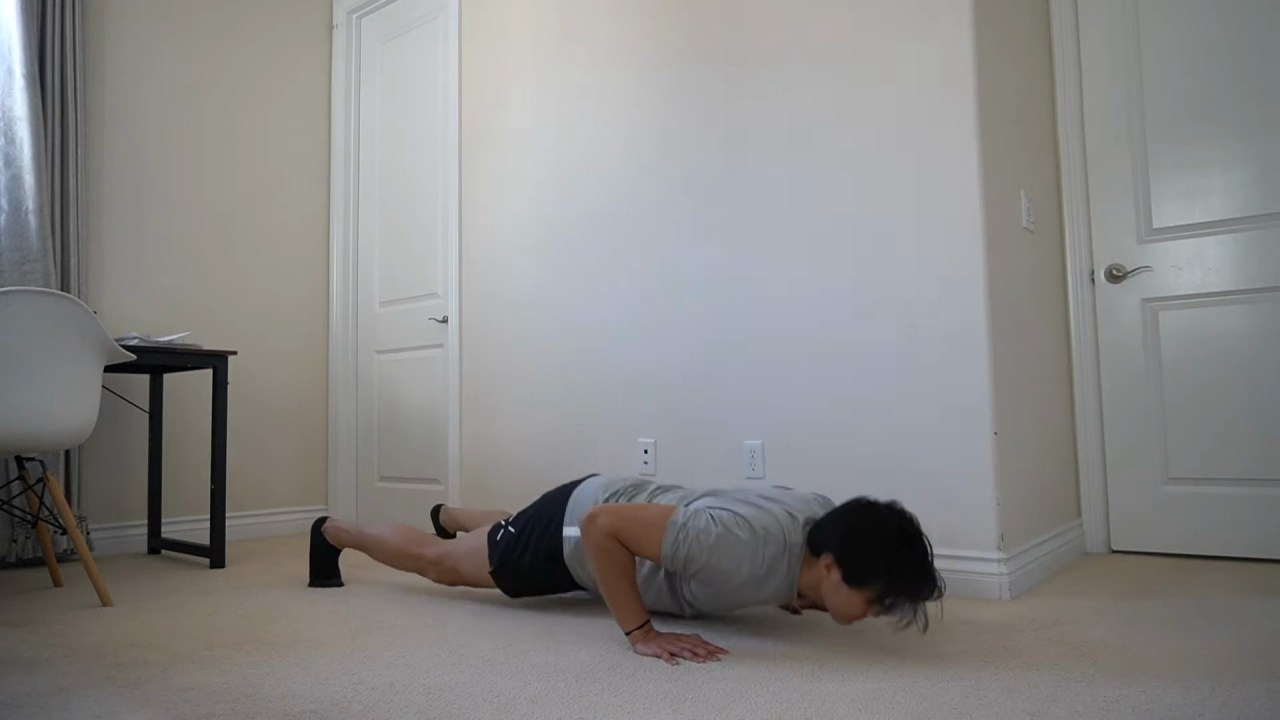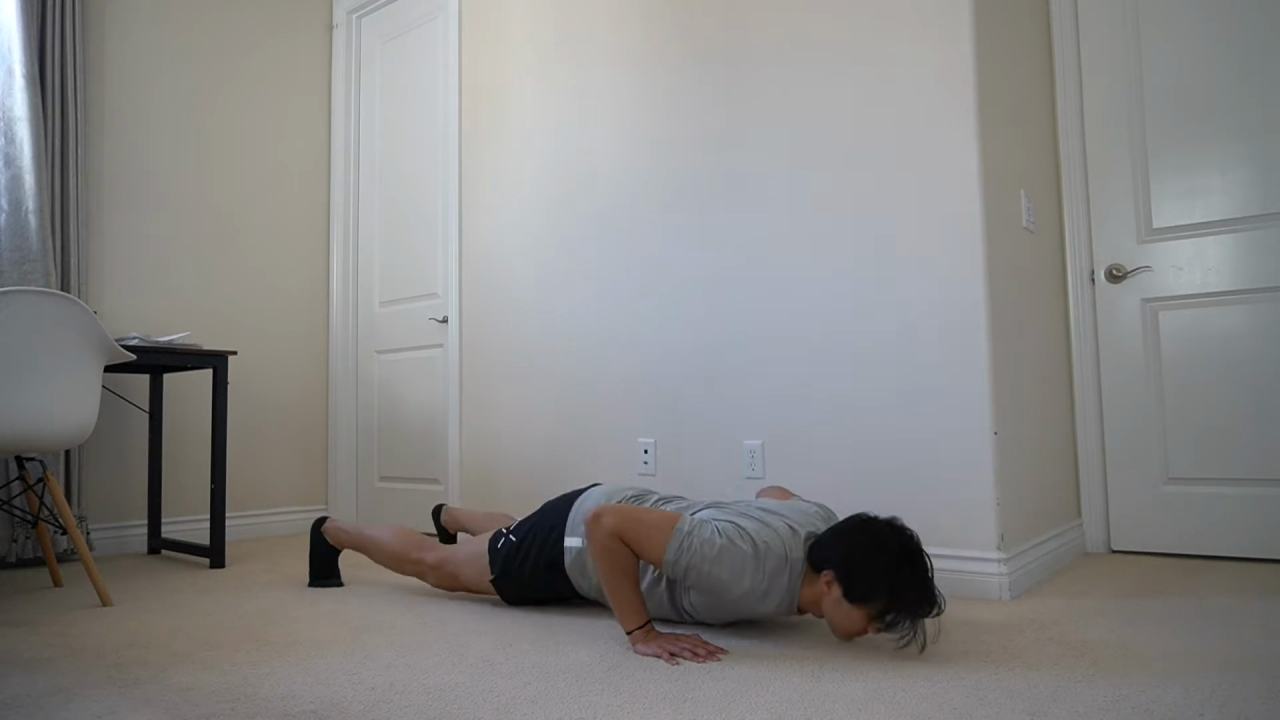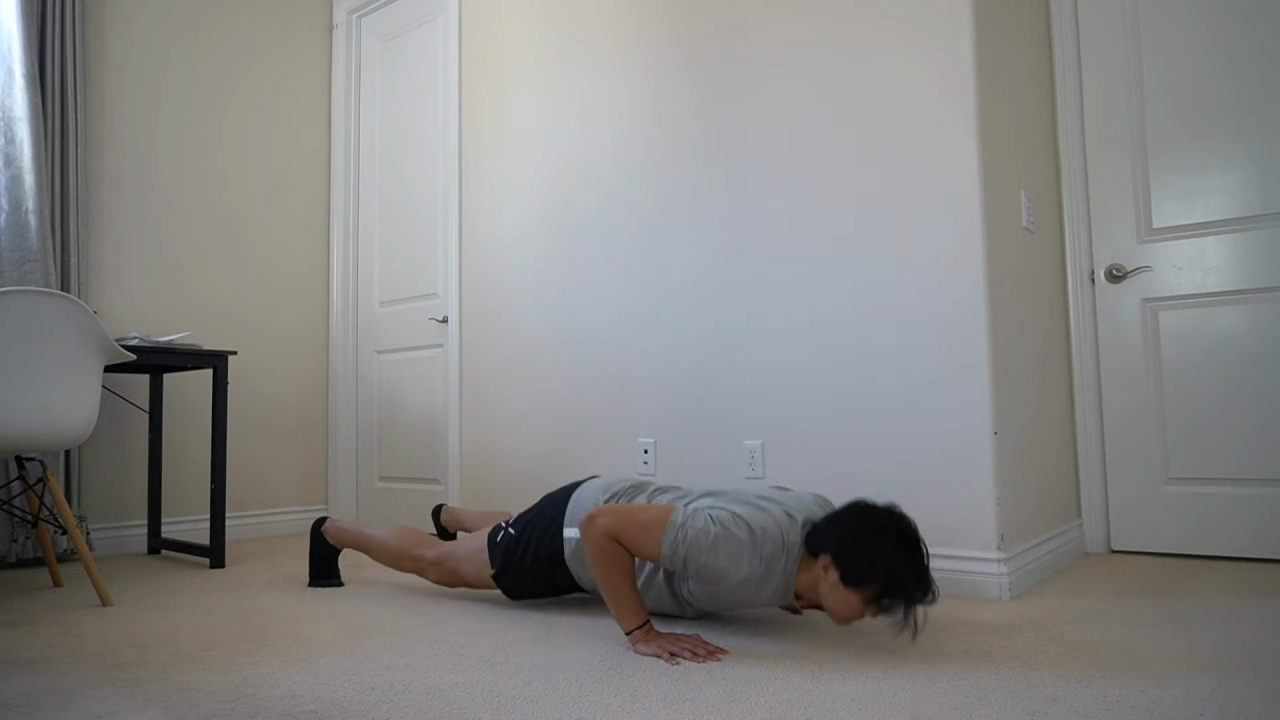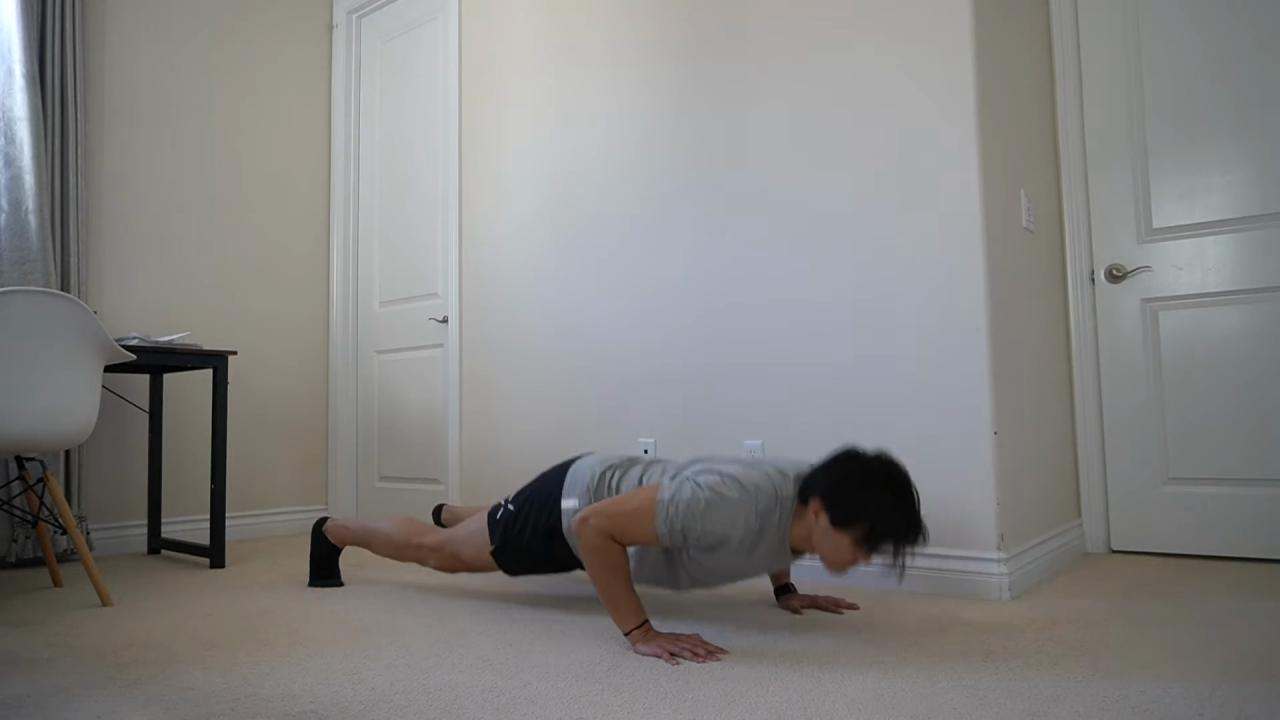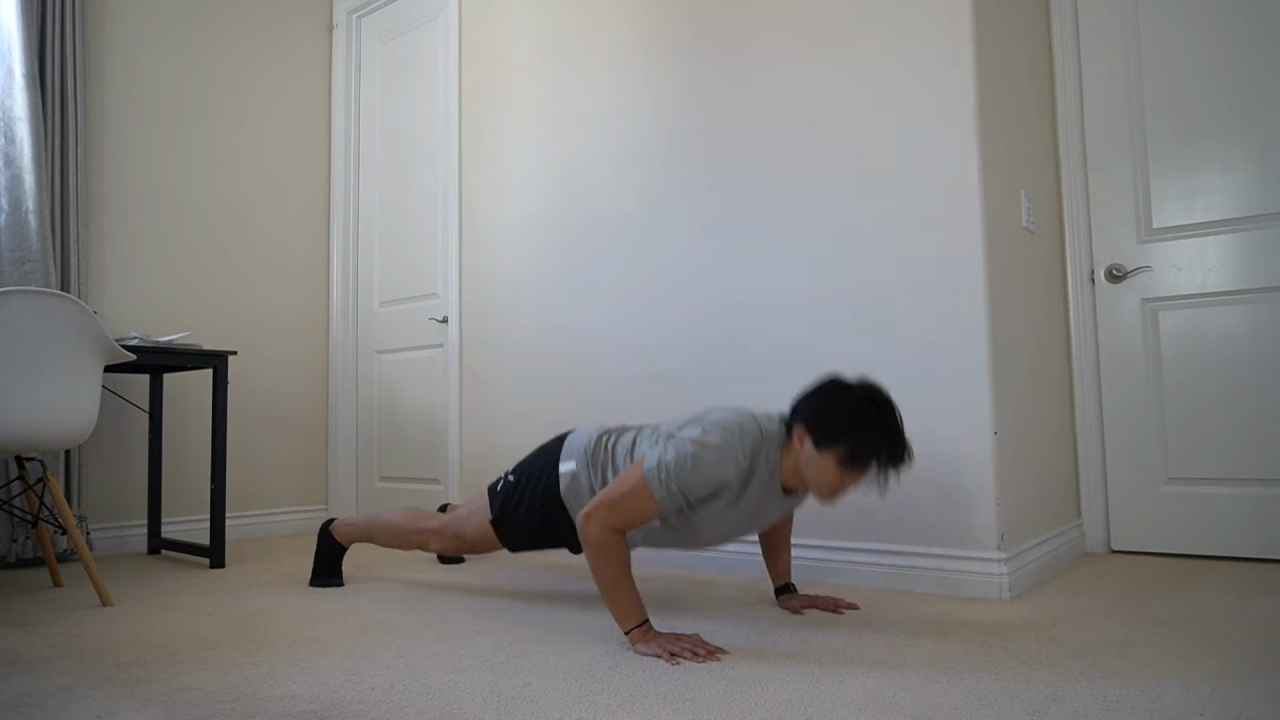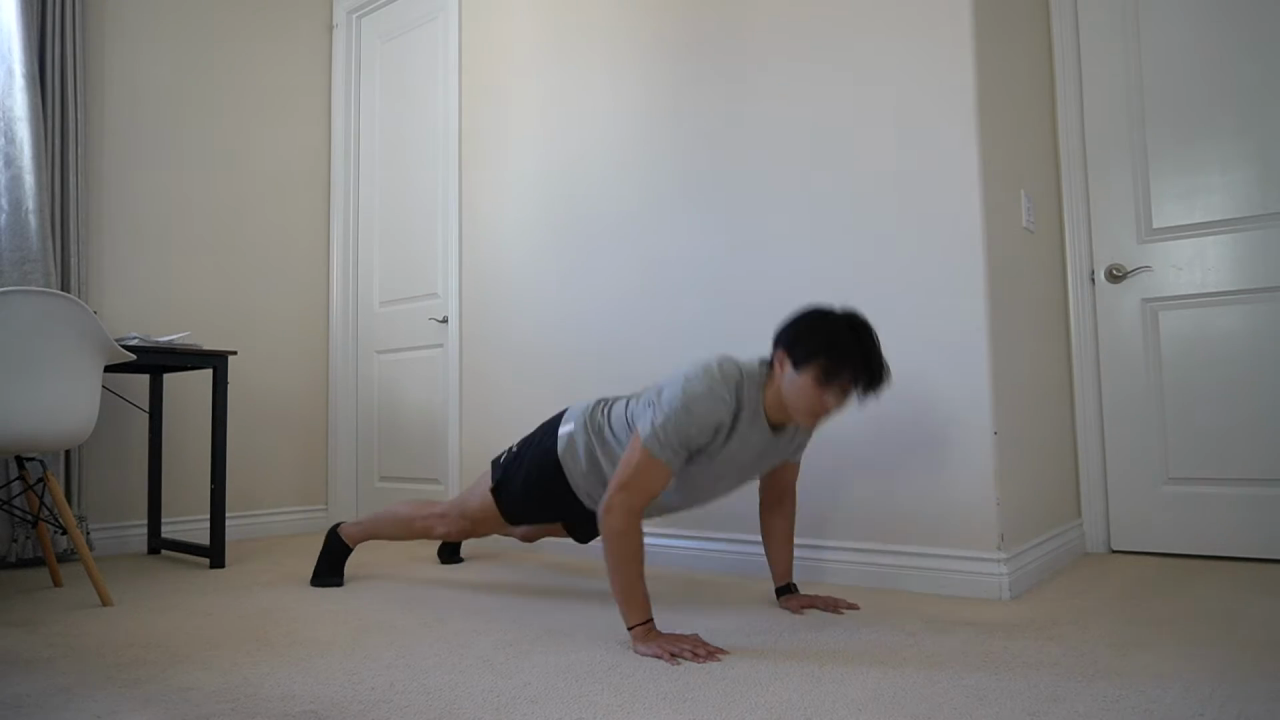
dt=0.1s
person 1, frame 1
left shoulder: (820, 520)
right shoulder: (744, 552)
right elbow: (602, 525)
left wrist: (790, 597)
right wrist: (641, 632)
left hip: (614, 503)
right hip: (579, 526)
left knee: (506, 531)
right knee: (442, 564)
left ankle: (449, 517)
right ankle: (332, 532)
person 1, frame 2
left shoulder: (824, 528)
right shoulder: (744, 567)
left elbow: (773, 493)
right elbow: (606, 525)
left wrist: (790, 600)
right wrist: (642, 631)
left hip: (615, 516)
right hip: (582, 534)
left knee: (506, 537)
right knee: (442, 567)
left ankle: (450, 515)
right ankle: (333, 531)
person 1, frame 3
left shoulder: (819, 516)
right shoulder: (742, 555)
right elbow: (603, 525)
left wrist: (789, 594)
right wrist: (640, 631)
left hip: (614, 504)
right hip: (579, 529)
left knee: (504, 535)
right knee: (441, 564)
left ankle: (450, 516)
right ankle: (332, 531)
person 1, frame 4
left shoulder: (810, 494)
right shoulder: (733, 506)
right elbow: (593, 527)
left wrist: (786, 588)
right wrist: (639, 628)
left hip: (615, 497)
right hip: (577, 503)
right knee: (450, 554)
left ankle: (450, 514)
right ankle: (334, 531)
person 1, frame 5
left shoulder: (797, 458)
right shoulder: (723, 452)
left elbow: (773, 509)
right elbow: (599, 521)
left wrist: (787, 590)
right wrist: (640, 630)
left hip: (615, 474)
right hip: (575, 472)
right knee: (446, 534)
left ankle: (458, 511)
right ankle: (338, 532)
person 1, frame 6
left shoulder: (799, 417)
right shoulder: (707, 393)
left elbow: (778, 491)
right elbow: (618, 508)
left wrist: (786, 587)
right wrist: (641, 627)
left hip: (615, 477)
right hip: (573, 450)
left knee: (528, 529)
right knee: (458, 518)
left ankle: (471, 534)
right ankle: (346, 534)
